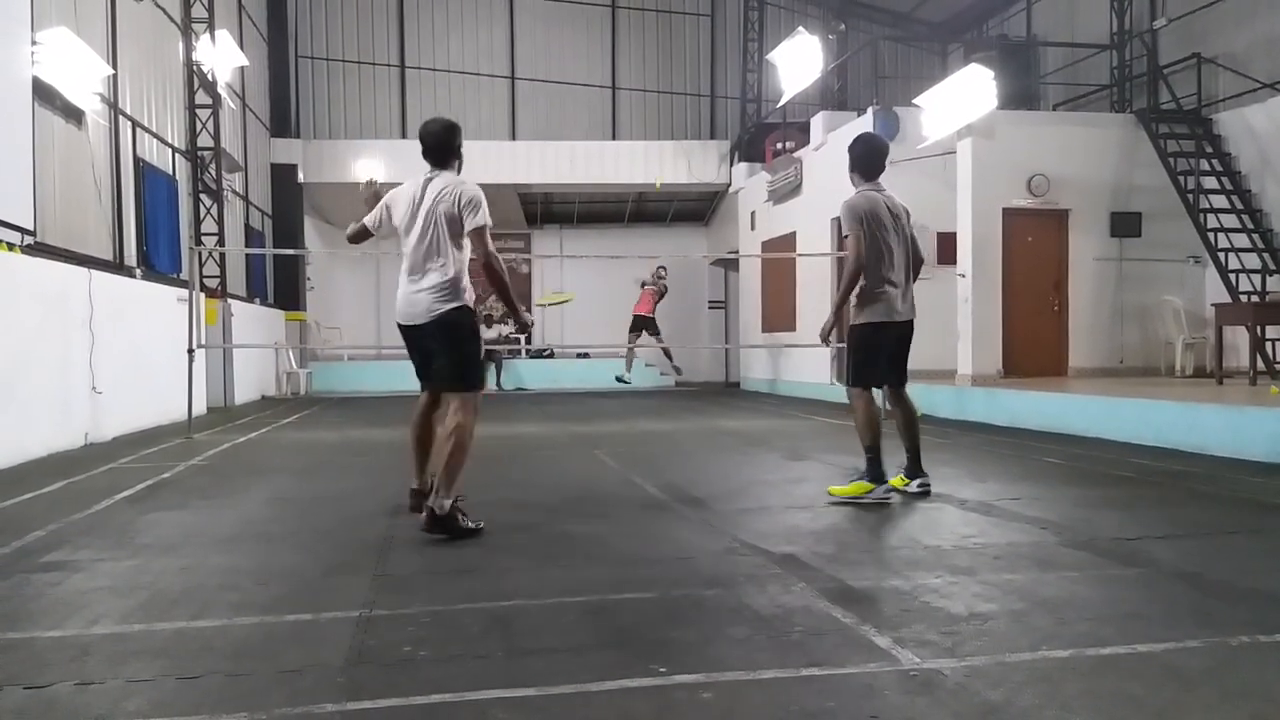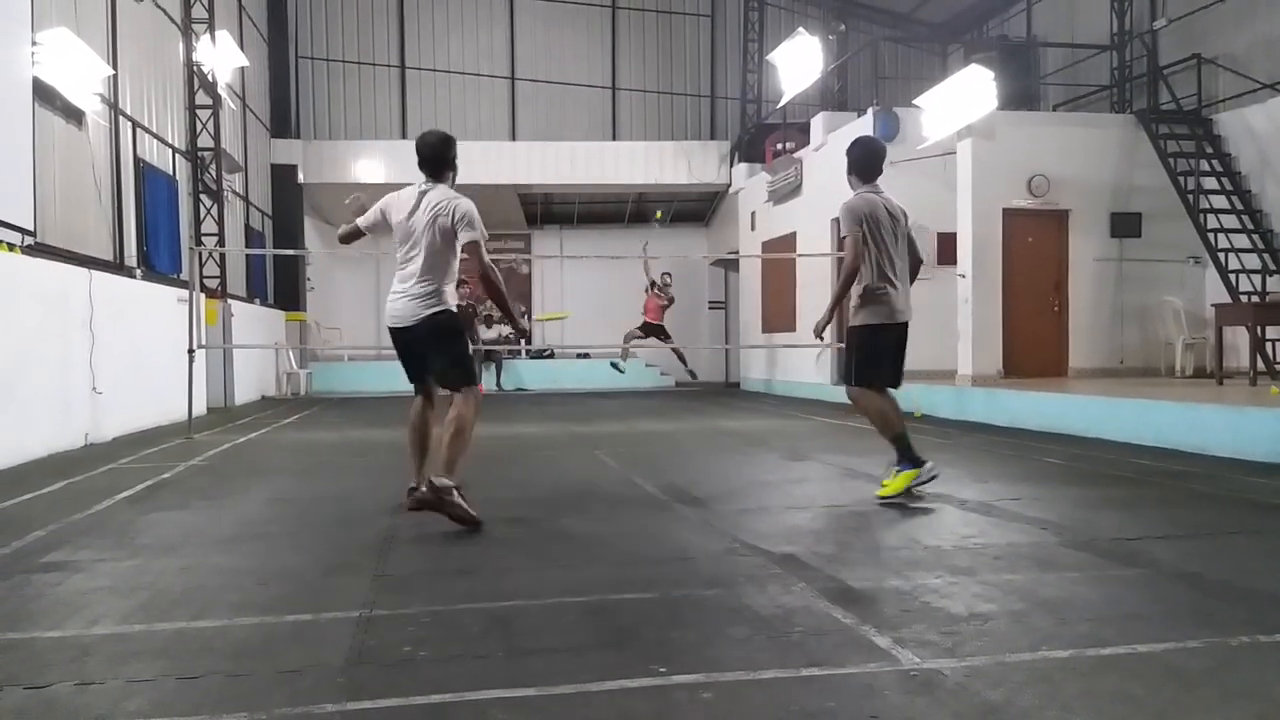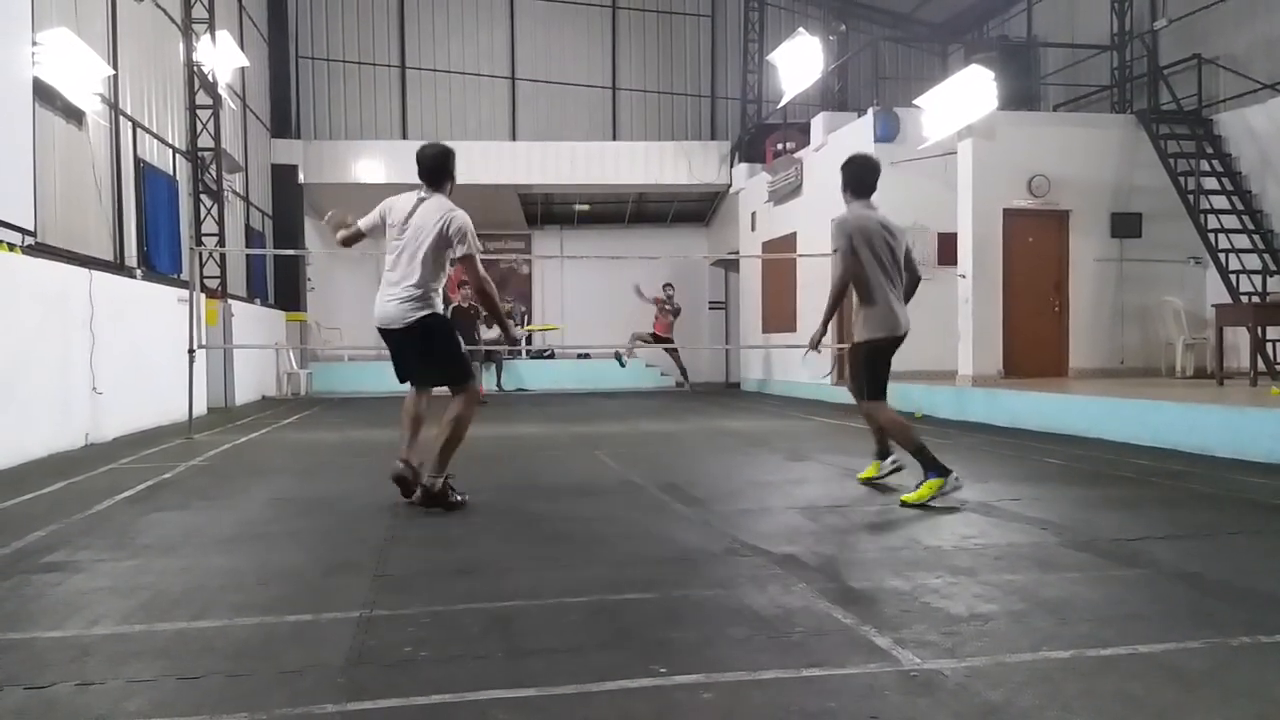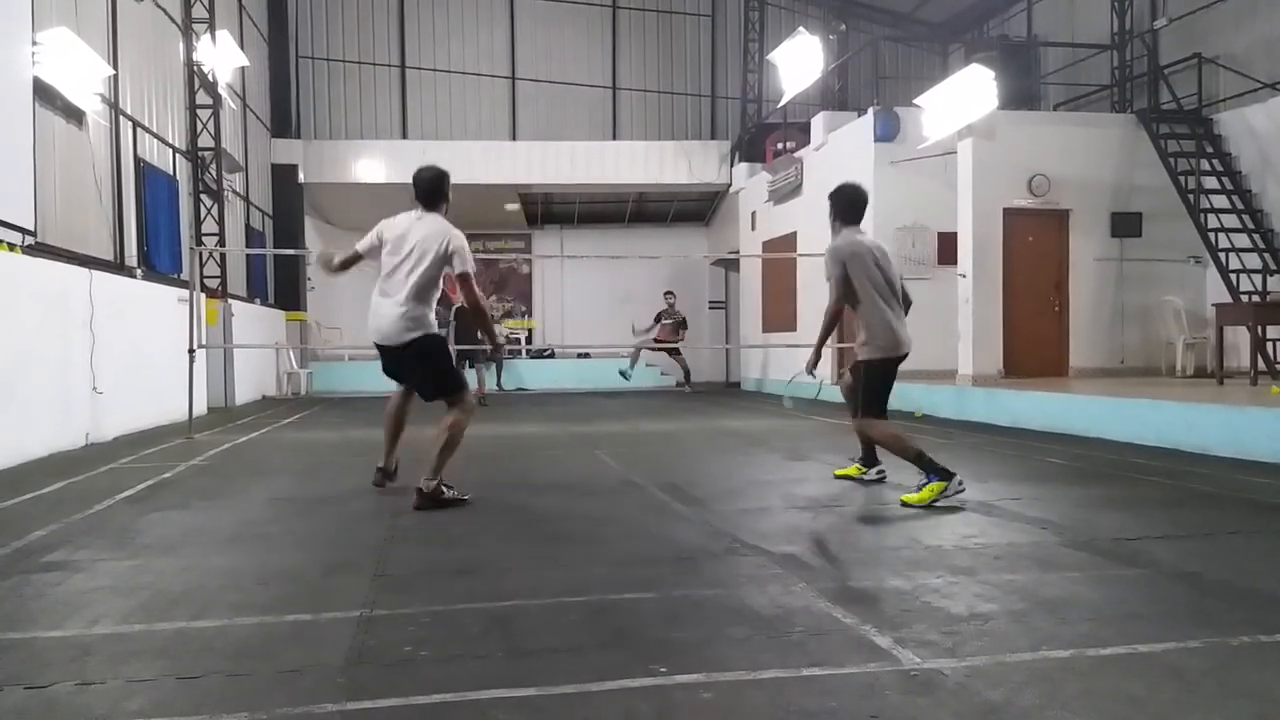
dt=0.1s
person 1, frame 1
left shoulder: (399, 195)
right shoulder: (465, 192)
left elbow: (354, 236)
right elbow: (487, 258)
left wrist: (372, 206)
right wrist: (517, 312)
left hip: (409, 311)
right hip: (448, 309)
left knee: (432, 394)
right knee: (463, 403)
left ankle: (420, 487)
right ankle: (441, 504)
person 1, frame 2
left shoulder: (395, 200)
right shoulder: (459, 206)
left elbow: (344, 236)
right elbow: (482, 269)
left wrist: (358, 213)
right wrist: (512, 318)
left hip: (398, 315)
right hip: (434, 314)
left knee: (424, 395)
right knee: (465, 396)
left ankle: (419, 486)
right ankle: (443, 487)
person 1, frame 3
left shoulder: (393, 206)
right shoulder: (455, 217)
left elbow: (346, 238)
right elbow: (476, 280)
left wrist: (339, 226)
right wrist: (505, 325)
left hip: (386, 316)
right hip: (420, 316)
left knee: (419, 389)
right knee: (467, 392)
left ankle: (407, 465)
right ankle: (434, 482)
person 1, frame 4
left shoulder: (389, 226)
right shoulder: (451, 237)
left elbow: (342, 264)
right elbow: (471, 297)
left wrist: (328, 261)
right wrist: (491, 336)
left hip: (382, 331)
right hip: (416, 333)
left knee: (406, 388)
right knee: (461, 404)
left ankle: (386, 466)
right ankle: (430, 486)
person 2, frame 1
left shoulder: (855, 205)
right shoulder: (898, 206)
left elbow: (856, 263)
right elbow: (916, 260)
left wrist: (834, 314)
left hip: (872, 312)
right hip: (902, 313)
left knee: (859, 390)
right knee: (895, 391)
left ankle: (874, 477)
right ankle: (914, 473)
person 2, frame 2
left shoulder: (854, 206)
right shoulder: (896, 208)
left elbow: (853, 263)
right elbow: (916, 260)
left wrist: (829, 312)
left hip: (871, 312)
right hip: (898, 312)
left knee: (861, 390)
right knee: (879, 388)
left ankle: (913, 462)
right ankle: (907, 463)
person 2, frame 3
left shoulder: (845, 222)
right shoulder: (889, 224)
left elbow: (842, 280)
right elbow: (914, 275)
left wrist: (822, 326)
left hip: (874, 326)
right hip: (894, 323)
left knee: (872, 406)
right knee: (858, 383)
left ankle: (937, 472)
right ankle: (884, 455)
person 2, frame 4
left shoulder: (838, 248)
right shoulder: (877, 247)
left elbow: (837, 305)
right elbow: (906, 298)
left wrist: (817, 350)
left hip: (877, 345)
right hip: (897, 341)
left knee: (866, 422)
right knee: (849, 387)
left ankle: (940, 476)
right ankle: (869, 462)
